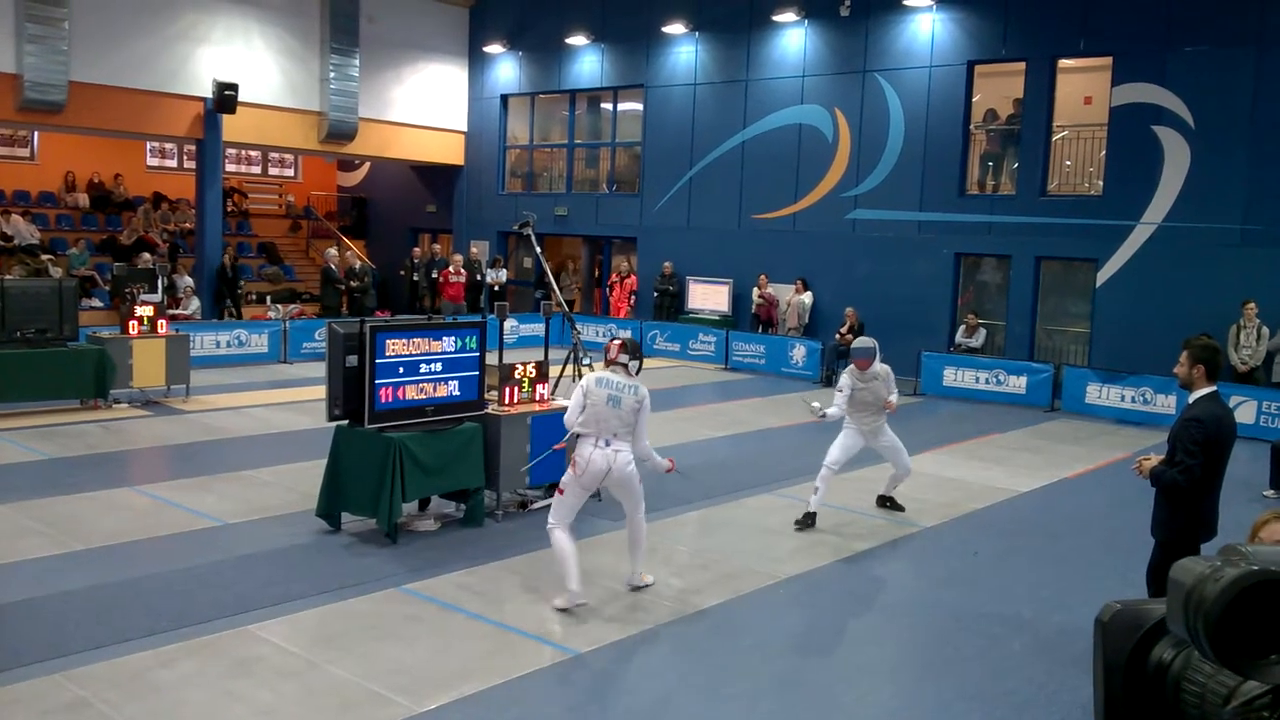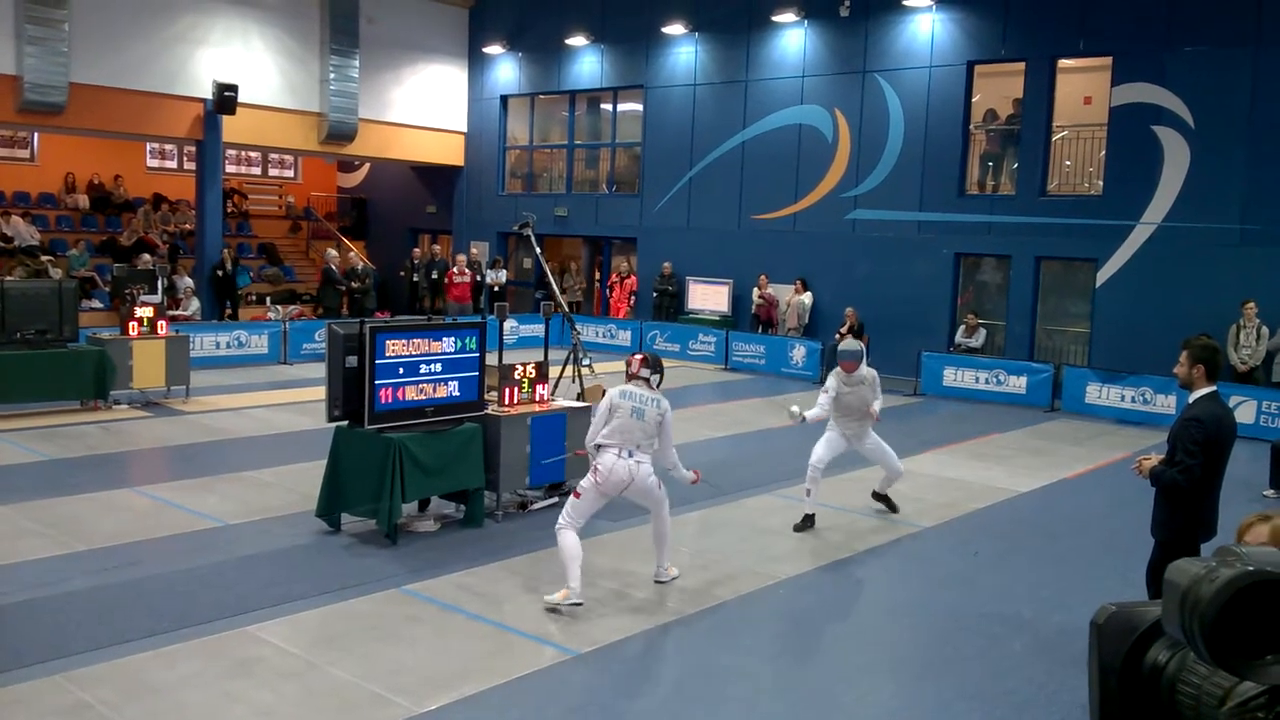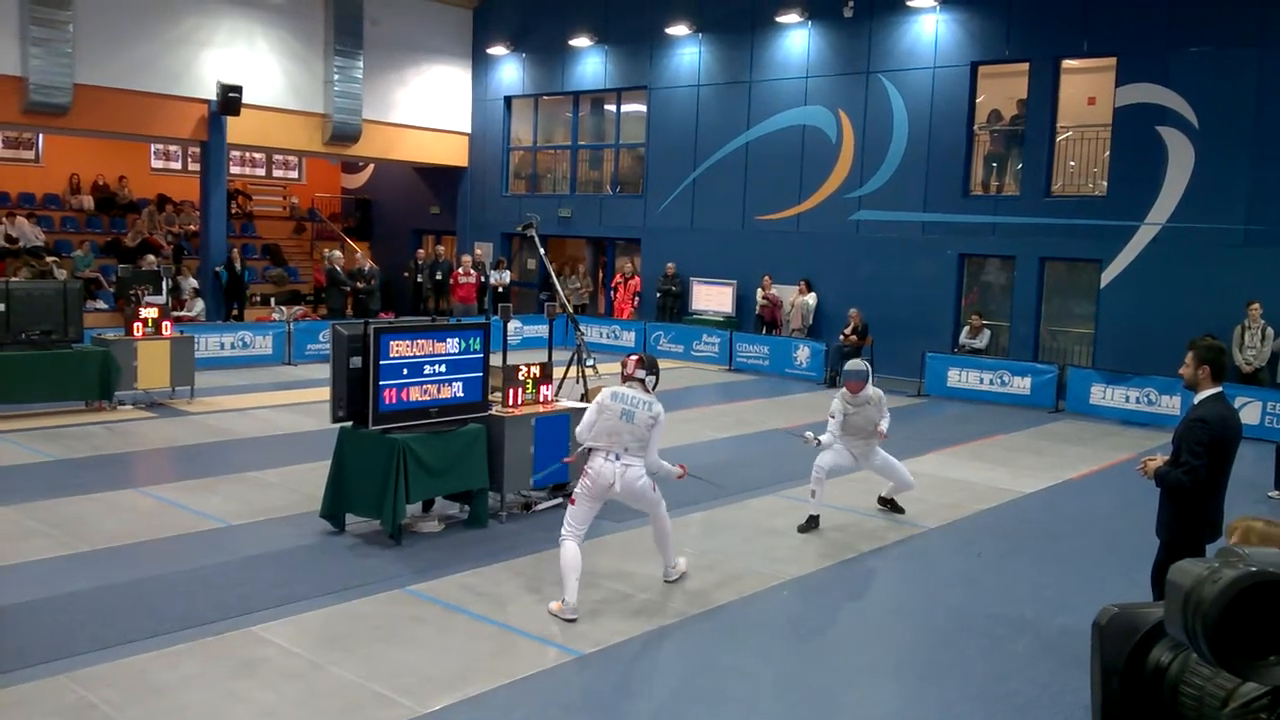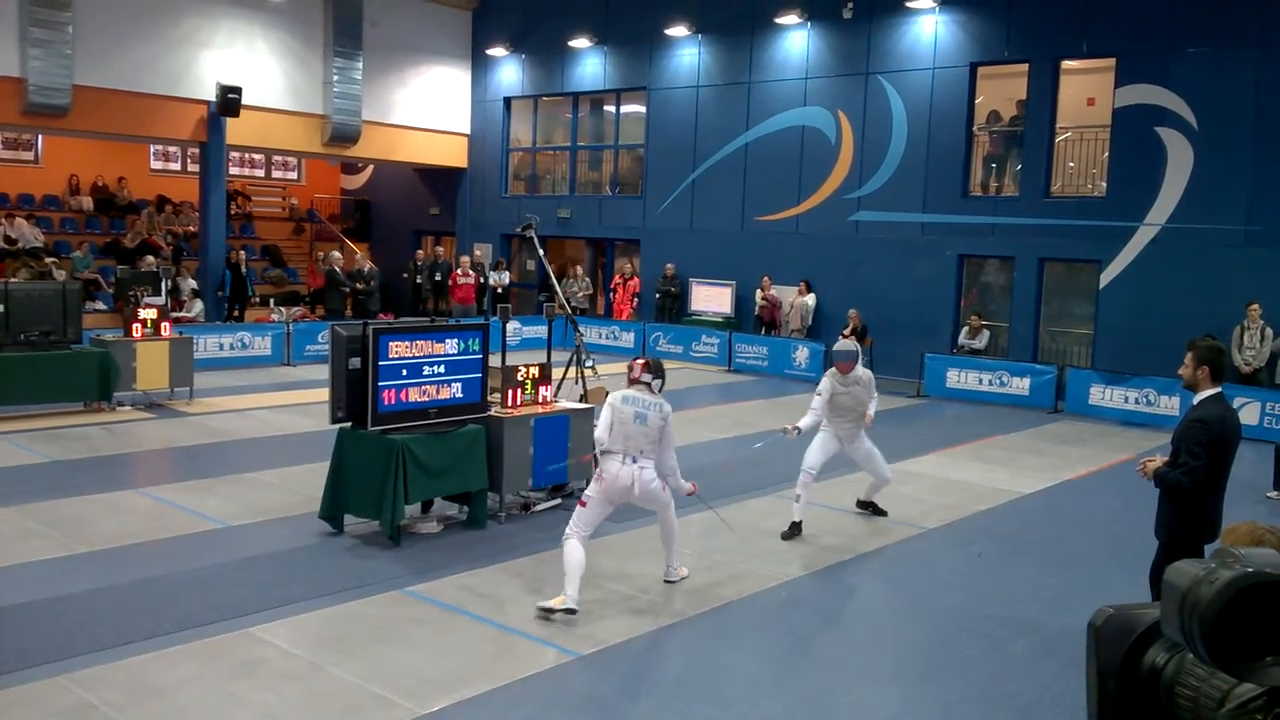
dt=0.4s
person 1, frame 1
left shoulder: (590, 380)
right shoulder: (640, 392)
left elbow: (569, 422)
right elbow: (640, 445)
right wrist: (662, 464)
left hip: (587, 458)
right hip: (621, 461)
left knee: (557, 526)
right knee: (636, 513)
left ankle: (573, 592)
right ankle: (637, 575)
person 1, frame 2
left shoulder: (615, 394)
right shoulder: (662, 405)
left elbow: (592, 438)
right elbow: (666, 454)
right wrist: (685, 475)
left hip: (607, 468)
right hip: (640, 473)
left knee: (566, 527)
right knee: (661, 508)
left ankle: (572, 590)
right ankle: (663, 569)
person 1, frame 3
left shoulder: (608, 394)
right shoulder: (655, 408)
left elbow: (582, 435)
right elbow: (650, 459)
right wrist: (673, 471)
left hip: (599, 471)
right hip: (633, 475)
left knee: (570, 537)
right knee: (659, 510)
left ankle: (569, 603)
right ankle: (671, 567)
person 1, frame 4
left shoulder: (615, 398)
right shoulder: (663, 408)
left elbow: (601, 439)
right elbow: (667, 457)
right wrist: (682, 486)
left hip: (611, 475)
right hip: (645, 477)
left knee: (574, 536)
right knee: (667, 510)
left ankle: (569, 598)
right ankle: (672, 569)
person 2, frame 1
left shoulder: (1195, 418)
right shoulder: (1221, 410)
left elbow: (1183, 480)
left wrist: (1154, 471)
right wrist: (1165, 461)
left hip: (1181, 520)
right hip: (1197, 516)
left knee: (1161, 586)
person 2, frame 2
left shoulder: (1195, 417)
right shoulder: (1220, 409)
left elbow: (1183, 480)
left wrist: (1153, 471)
right wrist: (1165, 460)
left hip: (1181, 520)
right hip: (1195, 516)
left knee: (1161, 585)
person 2, frame 3
left shoulder: (1201, 419)
right shoulder: (1226, 411)
left elbow: (1188, 481)
left wrist: (1158, 472)
right wrist: (1170, 461)
left hip: (1186, 521)
right hip: (1202, 517)
left knee: (1166, 585)
person 2, frame 4
left shoulder: (1200, 419)
right shoulder: (1225, 411)
left elbow: (1187, 481)
left wrist: (1158, 472)
right wrist: (1169, 462)
left hip: (1185, 521)
right hip: (1200, 517)
left knee: (1164, 585)
person 3, frame 1
left shoulder: (885, 371)
right shoulder: (848, 376)
left elbow: (892, 392)
right elbow: (839, 409)
left wrist: (892, 402)
right wrist: (823, 412)
left hip: (879, 429)
right hip: (854, 429)
left knee: (905, 469)
right knee: (830, 465)
left ankle: (884, 497)
right ankle: (810, 514)
person 3, frame 2
left shoulder: (871, 376)
right shoulder: (835, 379)
left elbow: (877, 398)
right elbow: (821, 410)
left wrist: (875, 409)
right wrist: (802, 416)
left hip: (864, 433)
right hip: (838, 432)
left knee: (897, 470)
right knee: (816, 463)
left ankle: (880, 493)
right ankle: (809, 516)
person 3, frame 3
left shoulder: (877, 395)
right shoulder: (841, 401)
left elbow: (884, 417)
right elbow: (832, 435)
left wrist: (883, 429)
right wrist: (816, 441)
left hip: (871, 450)
right hip: (845, 449)
left knee: (907, 484)
right knee: (821, 465)
left ankle: (886, 498)
right ankle: (813, 517)
person 3, frame 4
left shoulder: (866, 376)
right shoulder: (829, 380)
left elbow: (872, 397)
right elbow: (815, 413)
left wrist: (870, 413)
right wrist: (797, 428)
left hip: (856, 435)
right hip: (830, 433)
left knee: (884, 477)
right knee: (809, 469)
left ankle: (865, 501)
right ankle: (796, 523)
